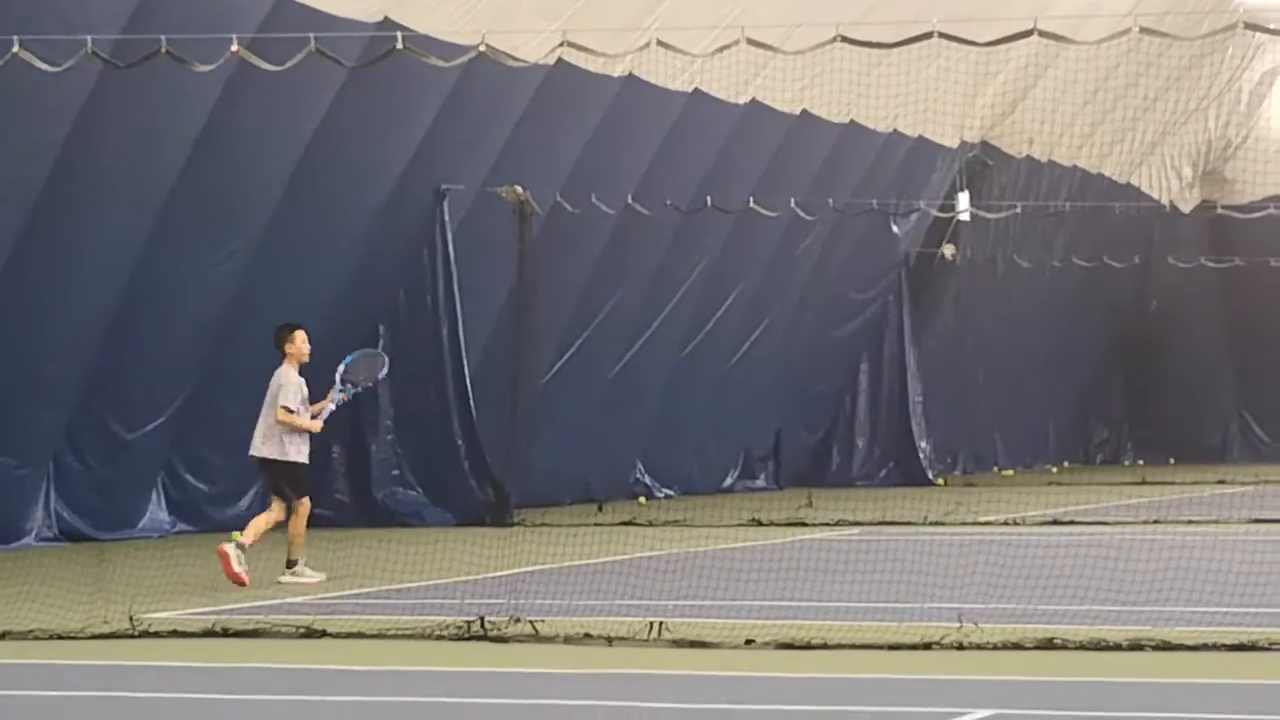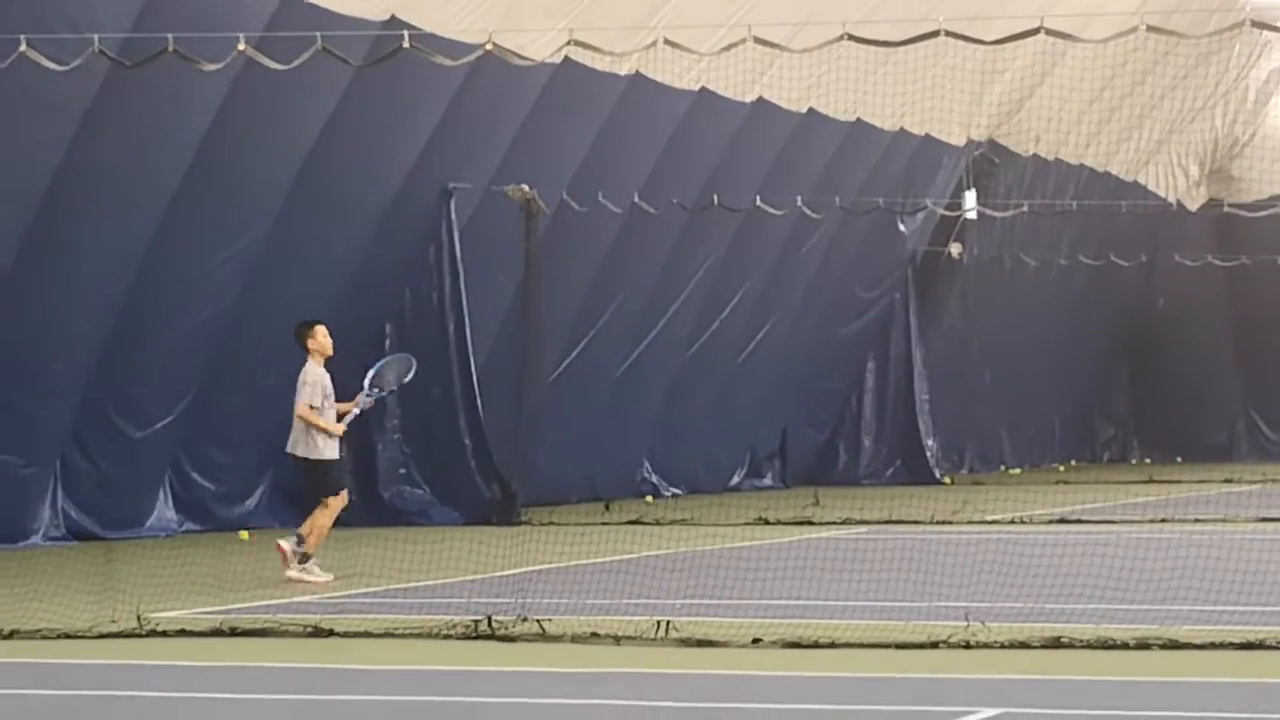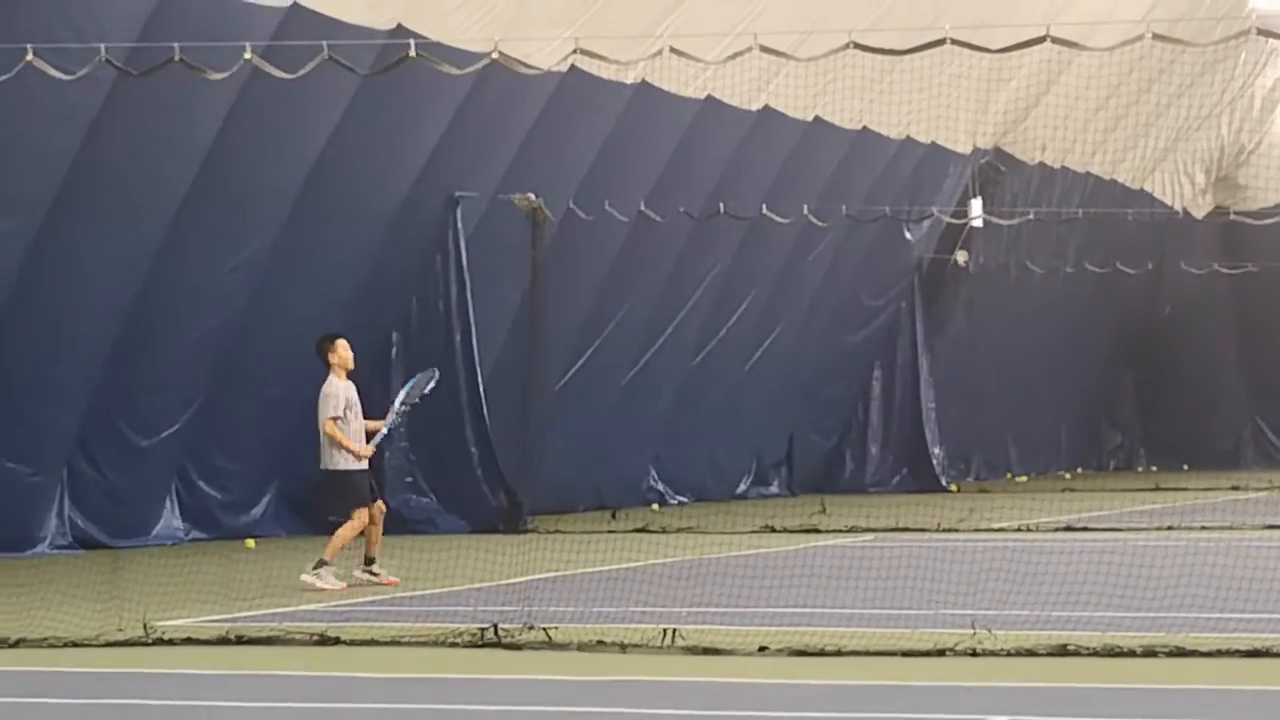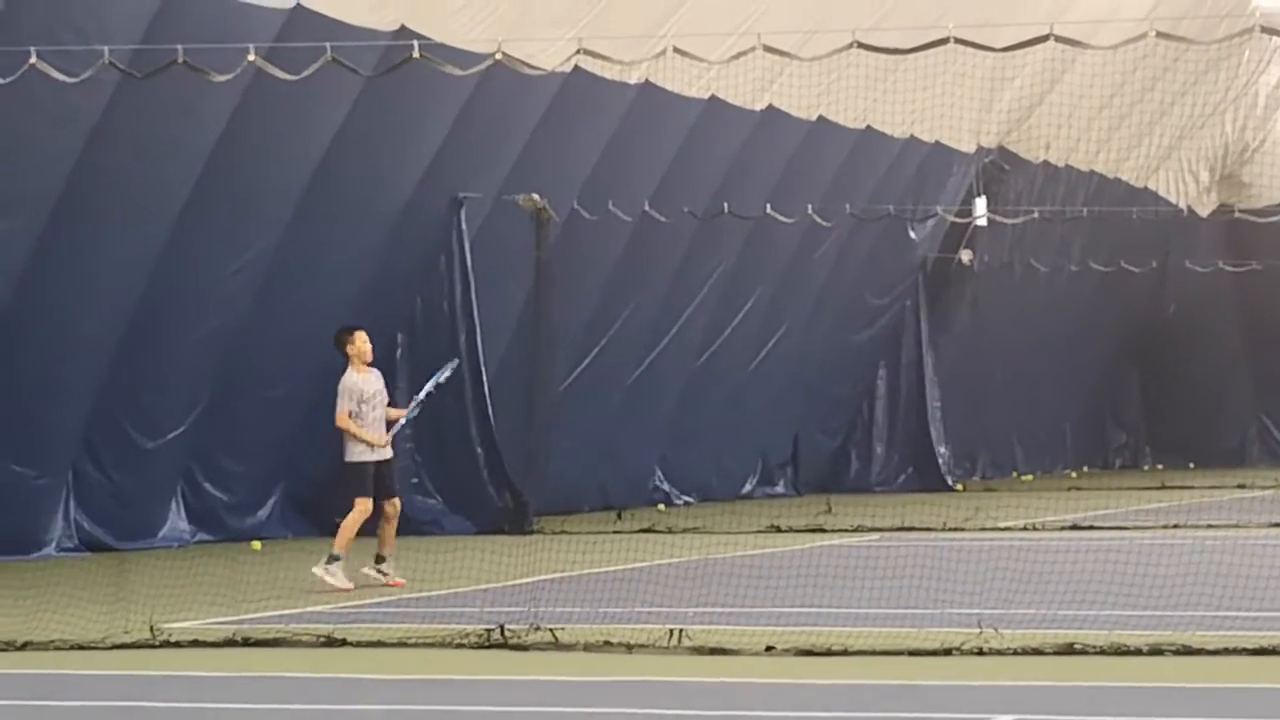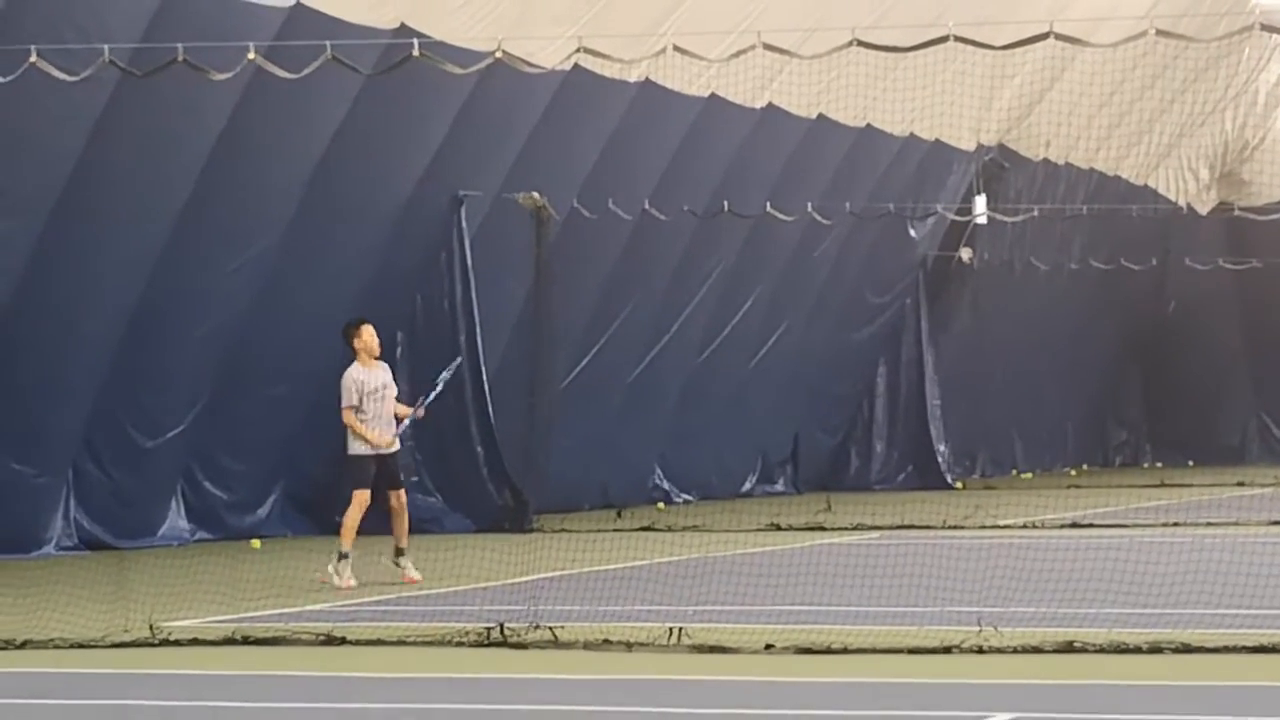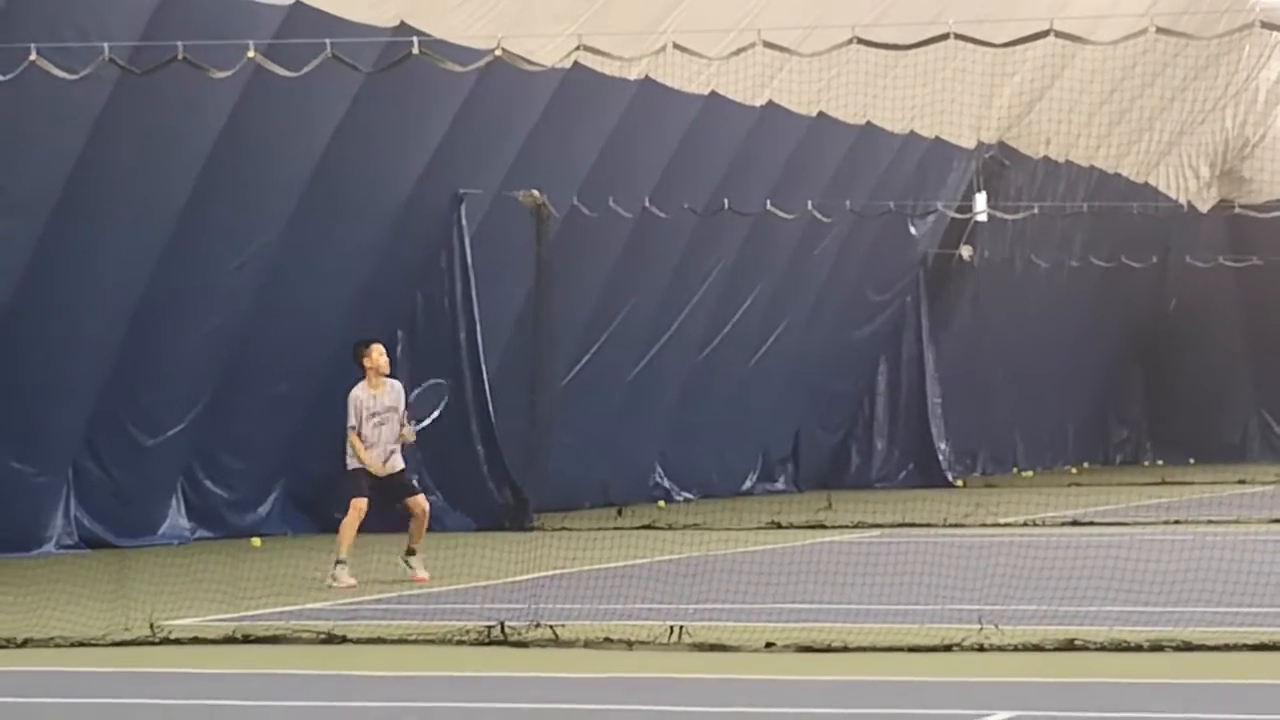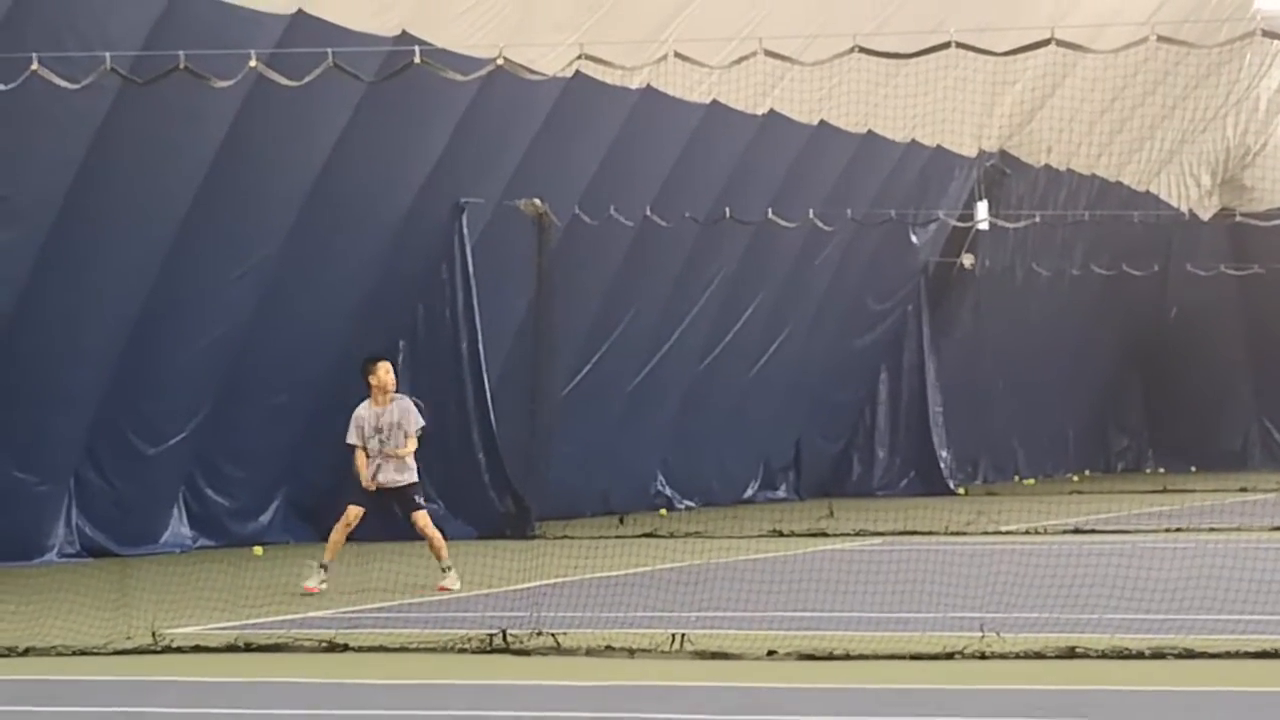
dt=0.2s
person 1, frame 1
left shoulder: (285, 376)
right shoulder: (291, 380)
right elbow: (282, 417)
left wrist: (325, 403)
right wrist: (310, 425)
left hip: (268, 453)
right hip: (285, 454)
left knee: (277, 510)
right knee: (302, 506)
left ankle: (238, 547)
right ankle: (293, 567)
person 1, frame 2
left shoulder: (318, 373)
right shoulder: (313, 375)
right elbow: (302, 411)
left wrist: (352, 405)
right wrist: (330, 428)
left hip: (317, 451)
right hip: (316, 451)
left knee: (339, 499)
right knee: (332, 504)
left ankle: (295, 542)
right ankle: (303, 564)
person 1, frame 3
left shoulder: (348, 386)
right shoulder: (333, 389)
right elbow: (328, 427)
left wrist: (383, 424)
right wrist: (356, 448)
left hip: (354, 465)
right hip: (343, 465)
left knee: (378, 511)
right knee: (359, 520)
left ankle: (369, 568)
right ankle: (319, 569)
person 1, frame 4
left shoulder: (375, 376)
right shoulder: (349, 382)
right elbow: (341, 421)
left wrist: (404, 413)
right wrist: (370, 438)
left hip: (381, 455)
right hip: (360, 458)
left knee: (392, 510)
right knee: (363, 509)
left ankle: (379, 565)
right ankle: (331, 564)
person 1, frame 5
left shoulder: (384, 369)
right shoulder: (352, 376)
right elbow: (348, 417)
left wrist: (411, 411)
right wrist: (372, 438)
left hip: (388, 448)
right hip: (362, 450)
left knee: (399, 502)
right knee: (361, 500)
left ankle: (400, 558)
right ankle: (342, 563)
person 1, frame 6
left shoulder: (396, 387)
right shoulder: (357, 395)
left elbow: (401, 423)
right elbow: (353, 436)
left wrist: (407, 433)
right wrist: (370, 463)
left hip: (393, 464)
right hip: (362, 465)
left knee: (421, 507)
right knee: (358, 509)
left ankle: (411, 556)
right ankle: (339, 568)
person 1, frame 7
left shoulder: (404, 404)
right shoulder: (360, 413)
left elbow: (413, 440)
right elbow: (359, 450)
left wrist: (404, 452)
right wrist: (364, 477)
left hip: (404, 478)
right hip: (370, 478)
left knee: (424, 525)
right knee: (349, 519)
left ankle: (448, 571)
right ankle: (321, 573)
